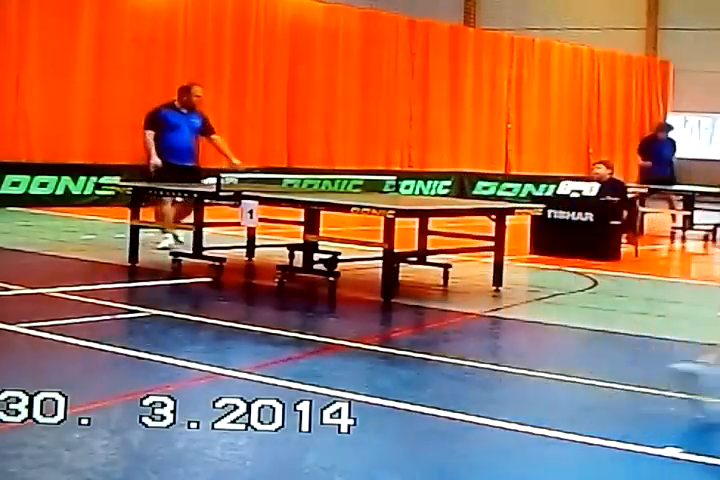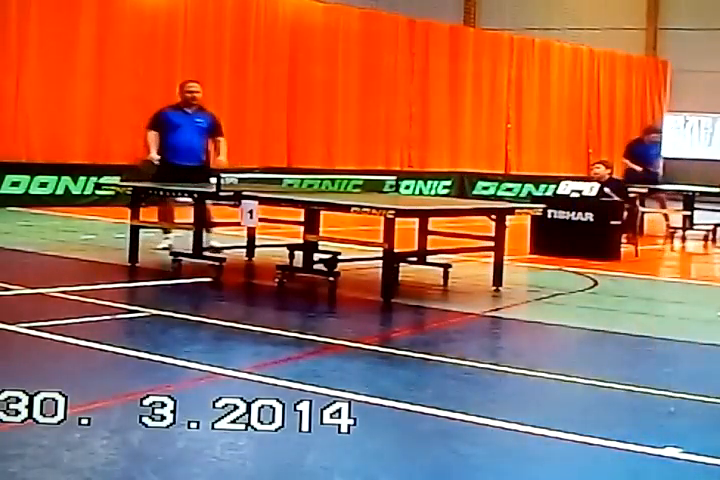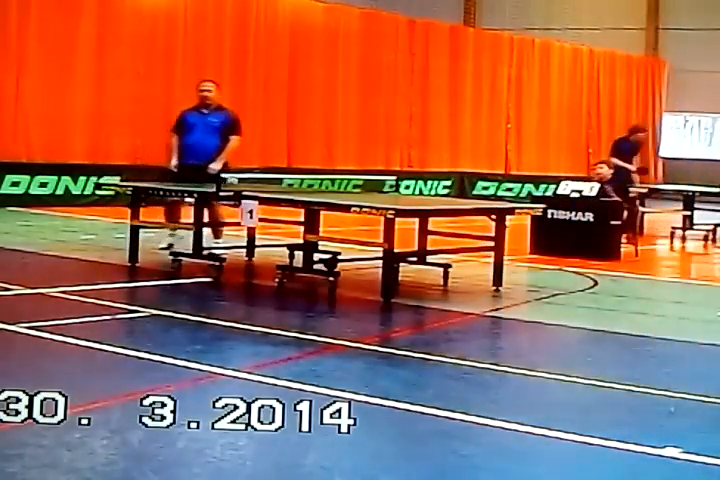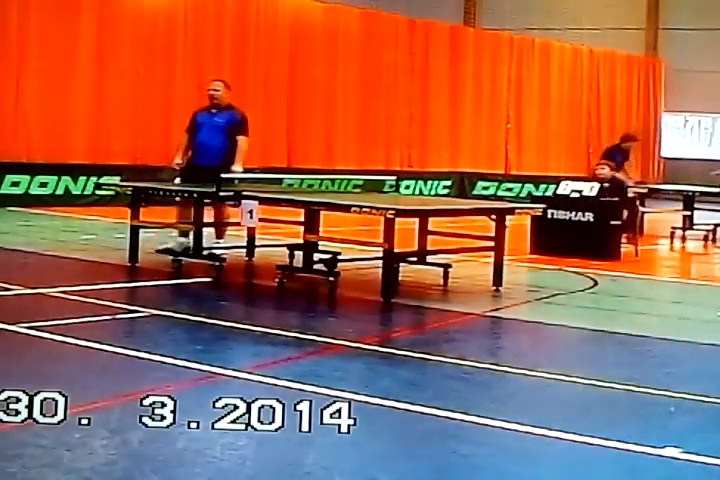
dt=0.3s
person 1, frame 1
left shoulder: (199, 117)
right shoulder: (161, 113)
left elbow: (214, 138)
right elbow: (149, 134)
left wrist: (231, 158)
right wrist: (153, 156)
left hip: (190, 166)
right hip: (165, 165)
left knee: (191, 201)
right knee: (164, 200)
left ankle: (171, 227)
right ankle: (166, 235)
person 1, frame 2
left shoulder: (208, 117)
right shoulder: (166, 113)
left elbow: (219, 139)
right elbow: (153, 133)
left wrist: (221, 156)
right wrist: (153, 152)
left hip: (199, 167)
right hip: (169, 166)
right knee: (166, 201)
left ankle: (209, 237)
right ankle: (167, 237)
person 1, frame 3
left shoulder: (228, 116)
right shoulder: (186, 114)
left elbow: (234, 140)
right elbow: (176, 136)
left wrist: (219, 161)
right wrist: (174, 158)
left hip: (212, 170)
right hip: (185, 167)
left knee: (213, 205)
right knee: (171, 200)
left ankle: (217, 242)
right ankle: (173, 234)
person 1, frame 4
left shoulder: (236, 116)
right shoulder: (199, 114)
left elbow: (242, 141)
right elbow: (188, 136)
left wrist: (238, 163)
right wrist: (179, 156)
left hip: (220, 169)
right hip: (195, 166)
left knee: (220, 205)
right knee: (184, 202)
left ankle: (219, 242)
right ankle: (182, 240)
